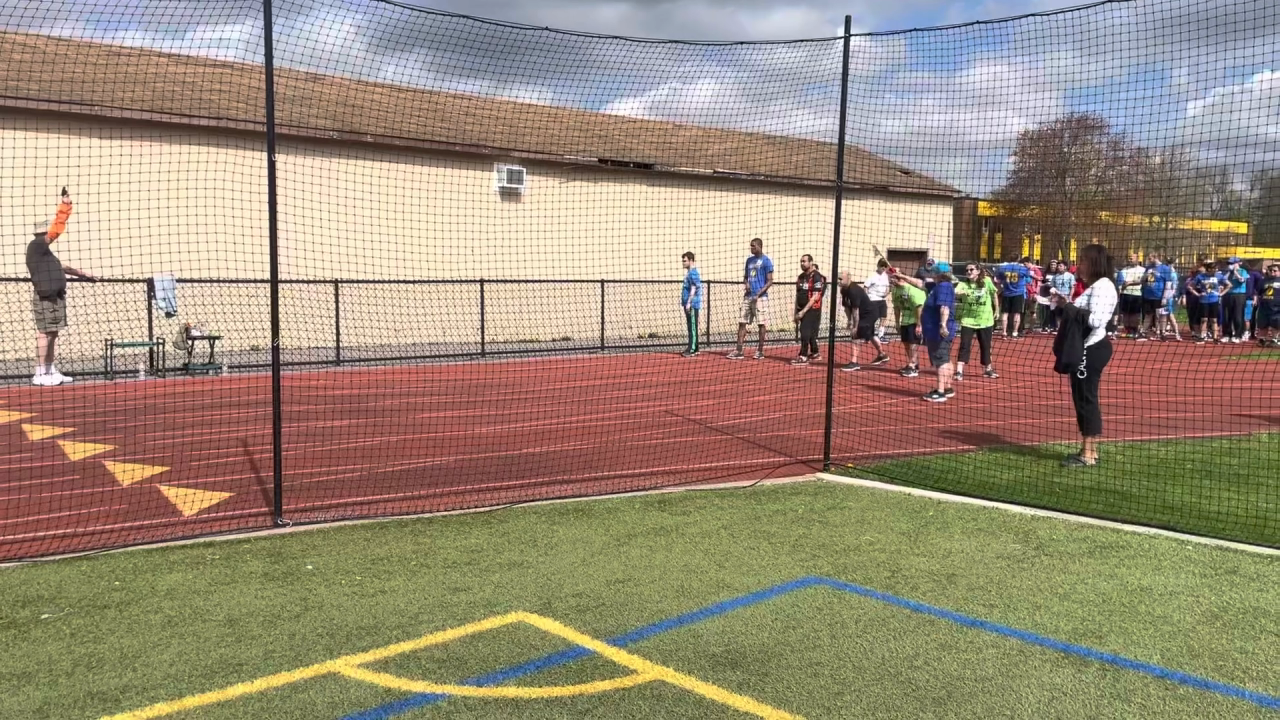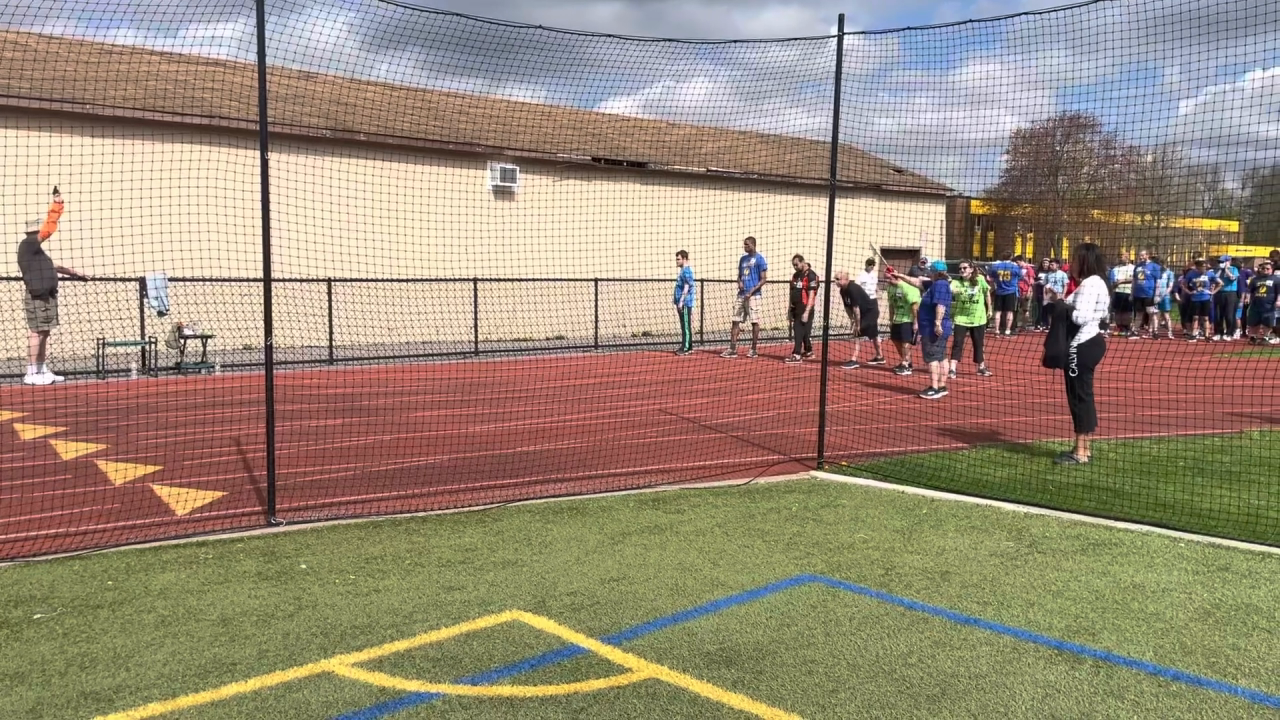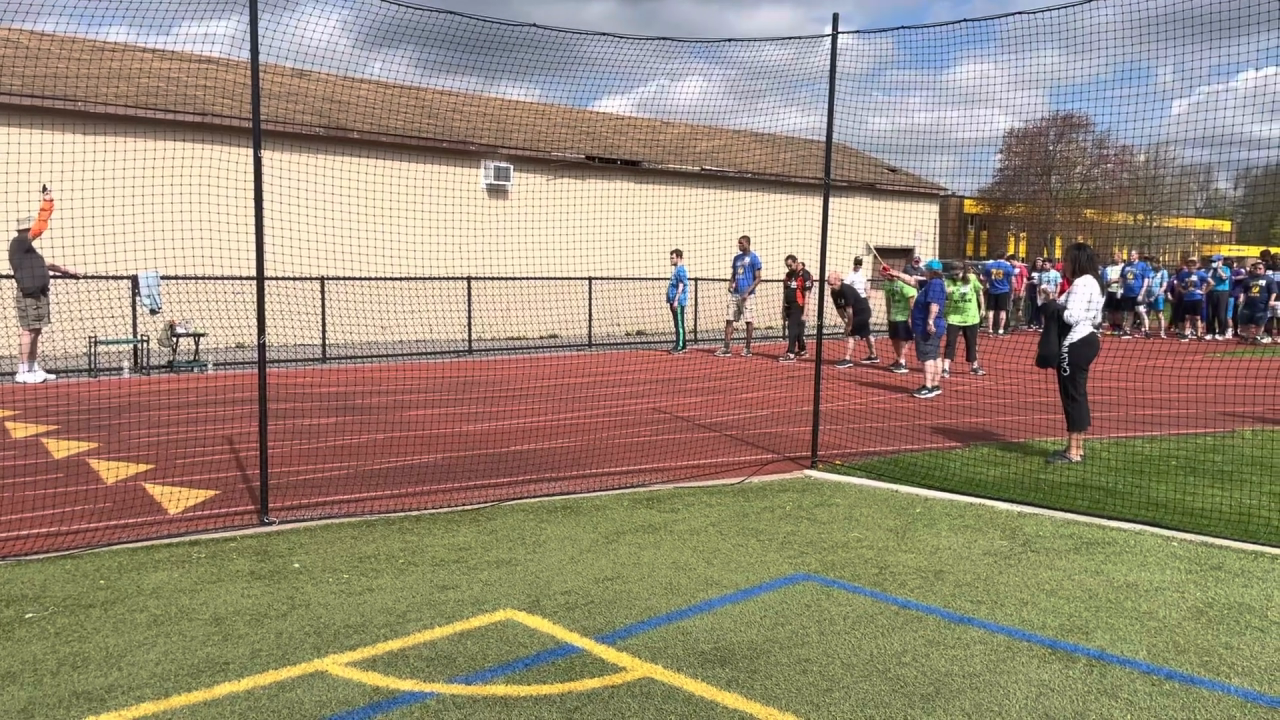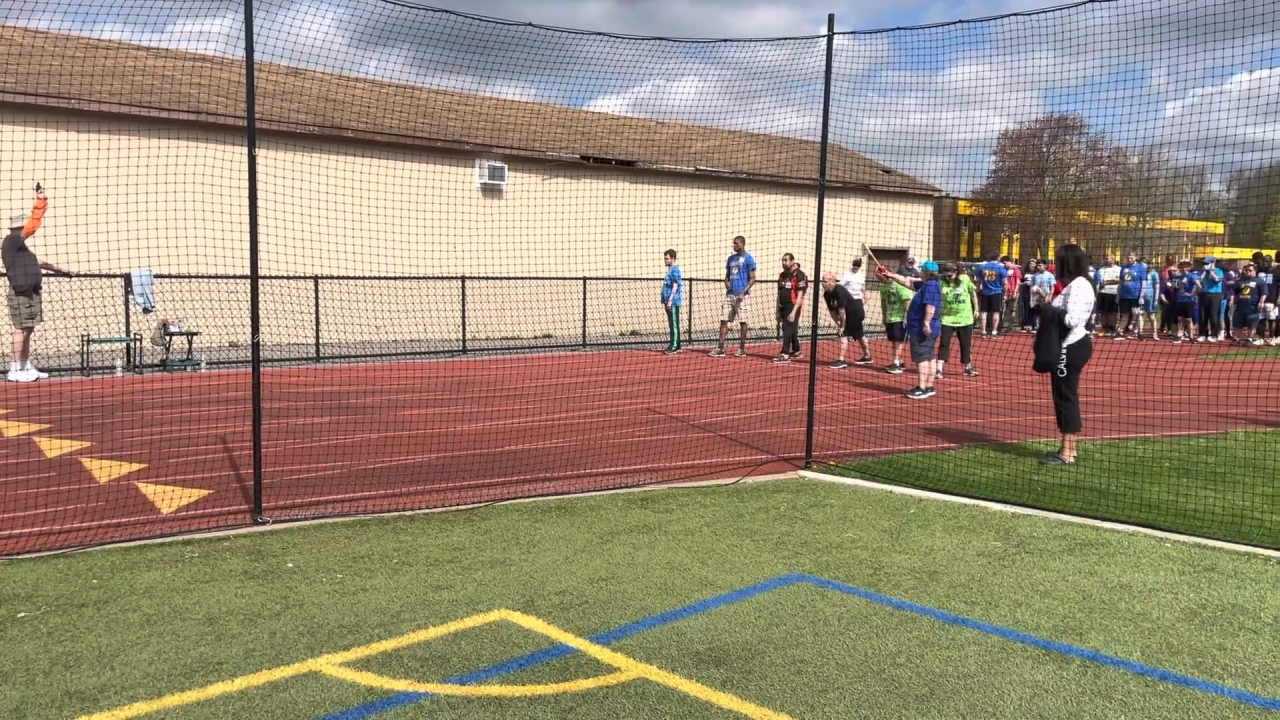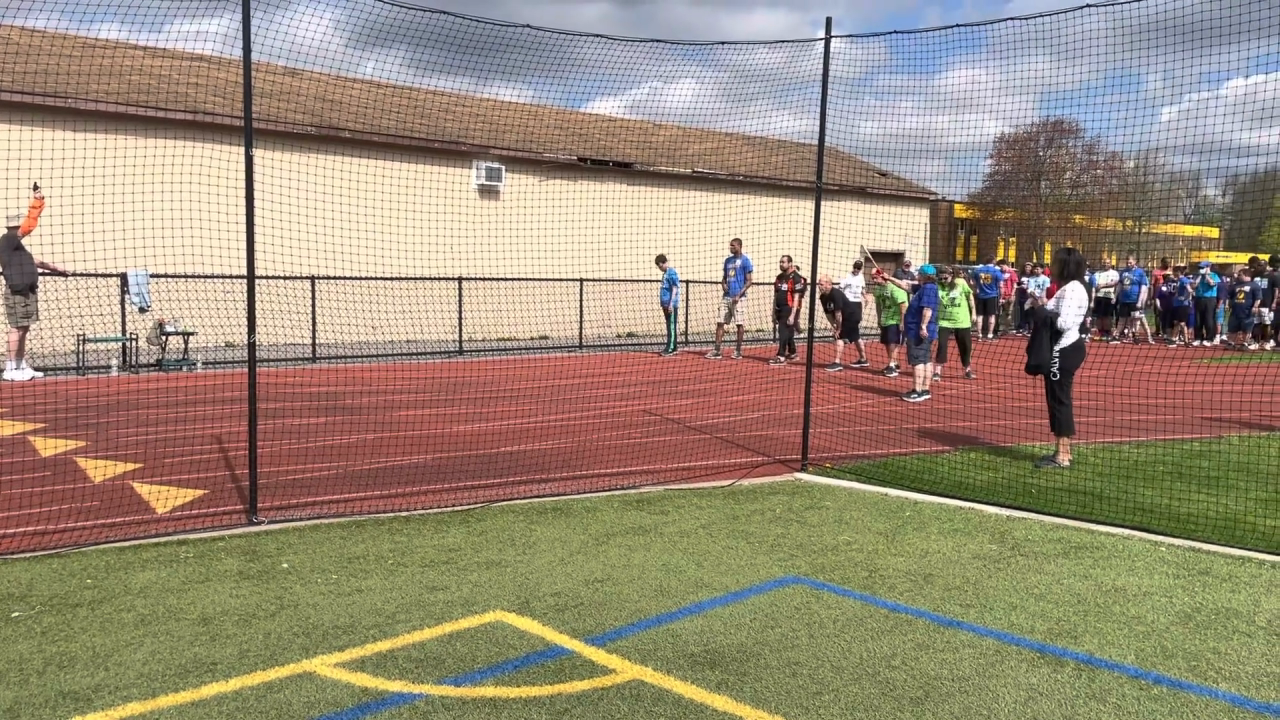
dt=0.5s
person 1, frame 1
left shoulder: (1102, 286)
right shoulder: (1095, 286)
left elbow: (1095, 319)
left wrist: (1069, 308)
right wrist: (1069, 306)
left hip: (1091, 350)
right hip: (1089, 349)
left knee: (1086, 399)
right knee: (1085, 399)
left ankle: (1088, 455)
right ankle: (1090, 450)
person 1, frame 2
left shoulder: (1089, 284)
right shoulder: (1096, 283)
left elbow: (1080, 316)
right wrist: (1066, 304)
left hip: (1082, 346)
right hip: (1090, 343)
left knee: (1079, 396)
right knee: (1083, 396)
left ankle: (1080, 452)
right ankle: (1083, 448)
person 1, frame 3
left shoulder: (1081, 283)
right shoulder: (1092, 283)
left elbow: (1072, 316)
left hip: (1075, 345)
right hip: (1086, 341)
left knee: (1072, 396)
right knee: (1077, 395)
left ankle: (1073, 452)
right ankle: (1077, 447)
person 1, frame 4
left shoulder: (1077, 286)
right shoulder: (1078, 284)
left elbow: (1072, 319)
right wrist: (1051, 309)
left hip: (1070, 348)
right hip: (1072, 346)
left knee: (1065, 397)
right knee: (1066, 397)
left ankle: (1067, 453)
right ankle: (1069, 448)
person 1, frame 5
left shoulder: (1071, 289)
right shoulder: (1071, 288)
left elbow: (1064, 322)
left wrist: (1040, 310)
right wrist: (1042, 308)
left hip: (1063, 351)
right hip: (1065, 349)
left knee: (1059, 400)
right knee: (1060, 400)
left ankle: (1062, 457)
right ankle: (1064, 452)
person 2, frame 1
left shoulder: (44, 251)
right shoulder: (36, 246)
left elbow: (60, 267)
right elbow: (55, 231)
left wrist: (82, 273)
right wrist: (64, 207)
left hip: (54, 297)
right hip: (45, 298)
left knee: (52, 333)
right knee: (45, 333)
left ankle: (50, 371)
right ankle: (40, 373)
person 2, frame 2
left shoulder: (35, 250)
right shoulder: (28, 244)
left elbow: (51, 266)
right elbow: (47, 230)
left wrist: (74, 272)
right wrist: (56, 206)
left hip: (46, 296)
right hip: (37, 297)
left knee: (44, 333)
right knee: (37, 332)
left ankle: (42, 370)
right ankle: (31, 373)
person 2, frame 3
left shoulder: (27, 248)
right shoulder: (19, 243)
left elbow: (43, 264)
right elbow: (38, 228)
left wrist: (66, 270)
right wrist: (46, 204)
left hip: (37, 294)
right hip: (28, 295)
left knee: (35, 331)
right knee: (28, 331)
left ankle: (34, 368)
right ankle: (23, 371)
person 2, frame 4
left shoulder: (20, 246)
right shoulder: (11, 241)
left elbow: (36, 261)
right elbow: (32, 227)
left wrist: (58, 269)
right wrist: (40, 203)
left hip: (29, 292)
right hip: (21, 293)
left knee: (28, 330)
right knee: (21, 329)
left ankle: (26, 367)
right ankle: (15, 369)
person 2, frame 5
left shoulder: (16, 244)
right shoulder: (8, 240)
left elbow: (31, 260)
right elbow: (28, 226)
left wrist: (54, 268)
right wrist: (37, 202)
left hip: (25, 291)
right hip: (17, 292)
left knee: (23, 328)
right knee: (16, 328)
left ankle: (21, 365)
right ankle: (10, 368)
